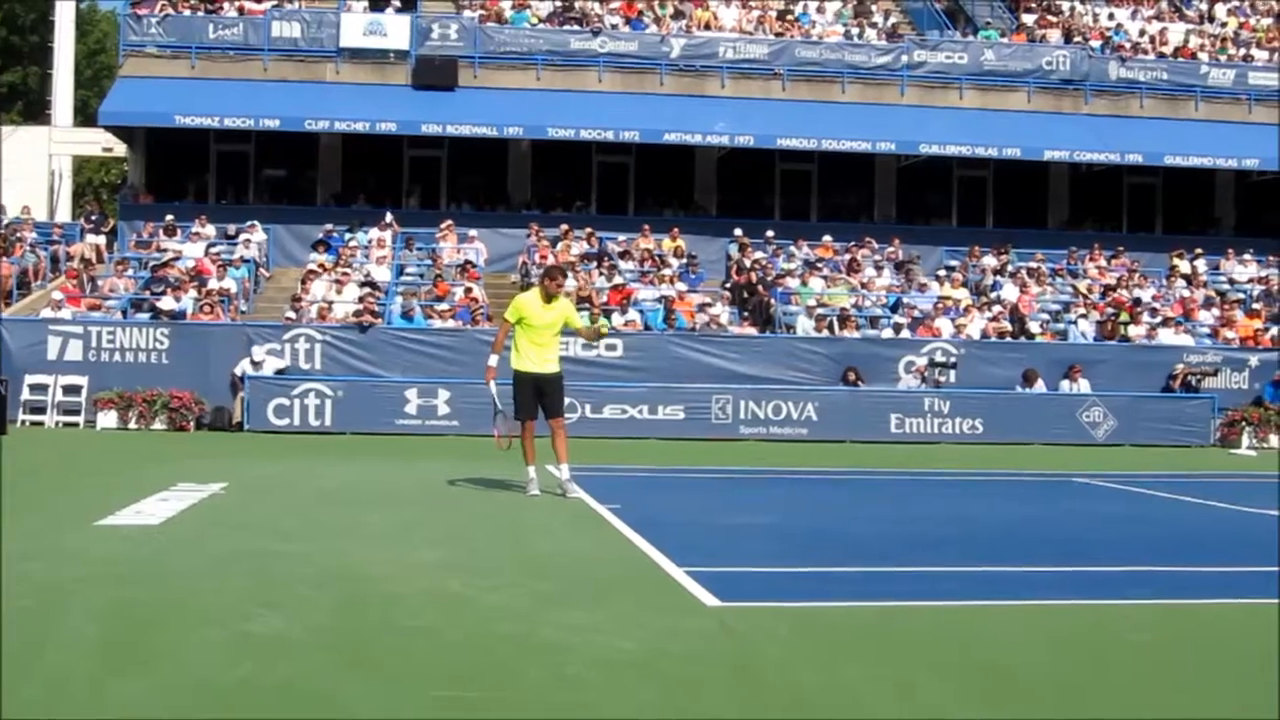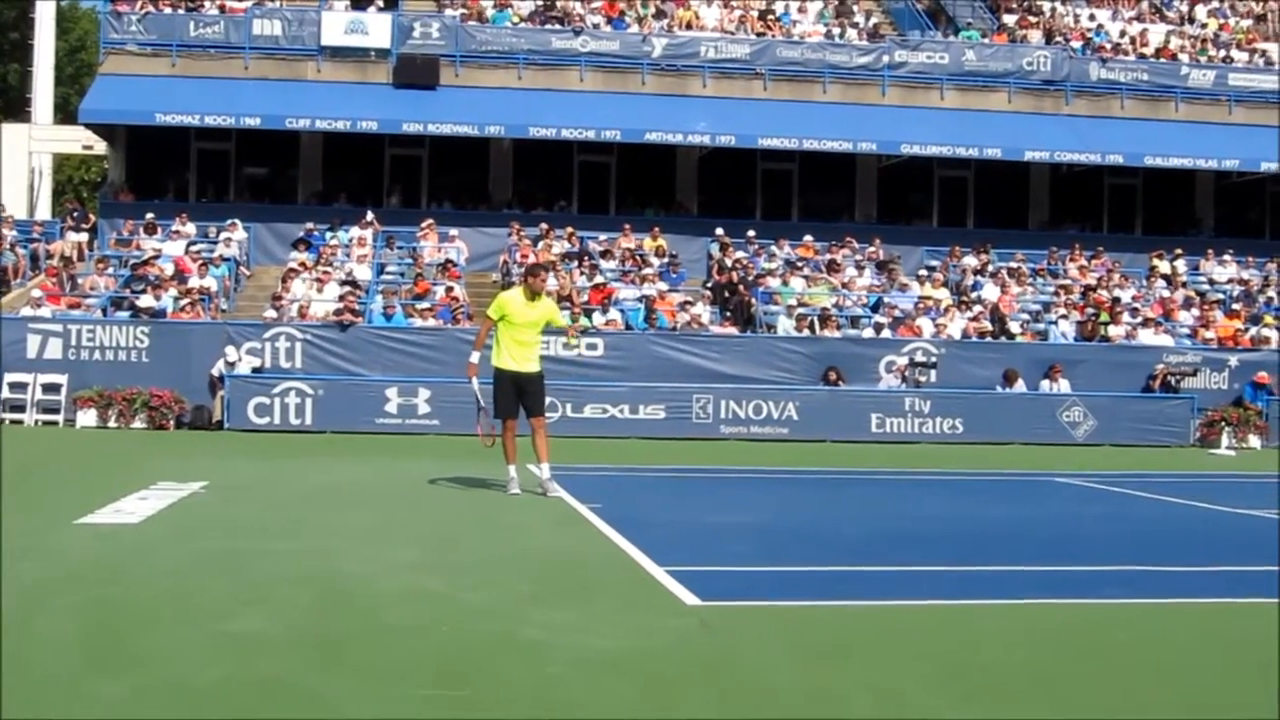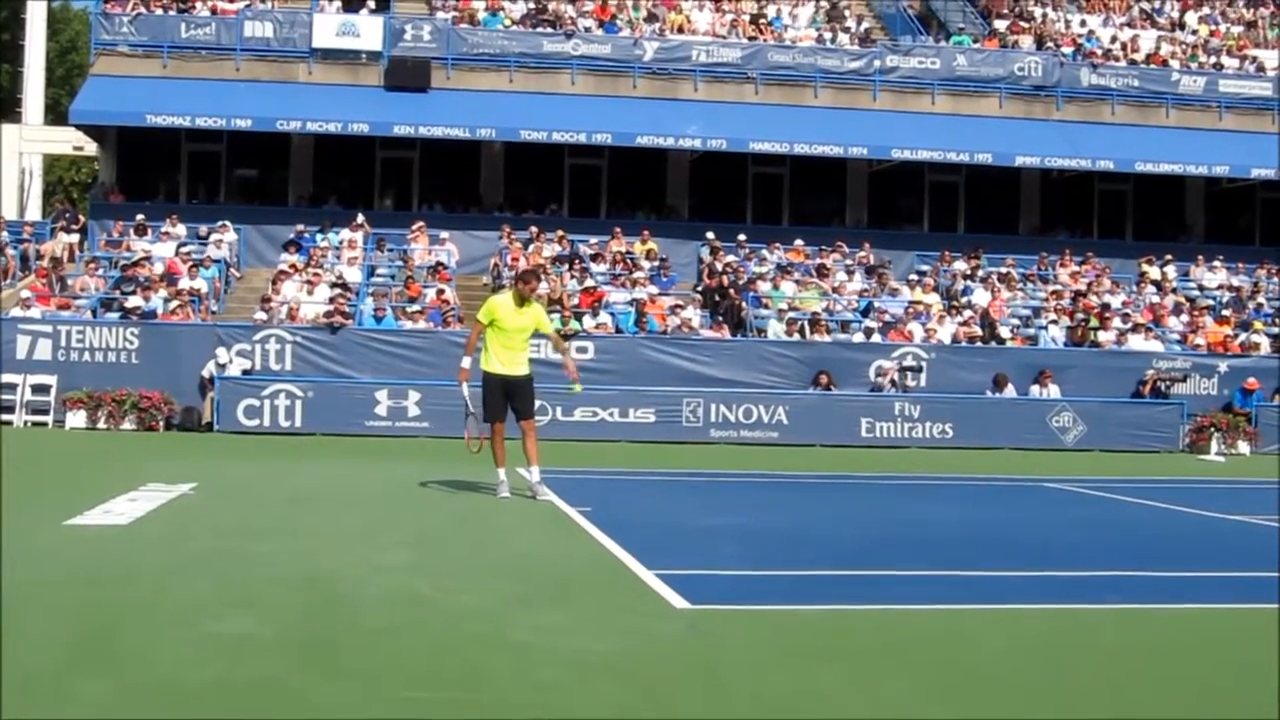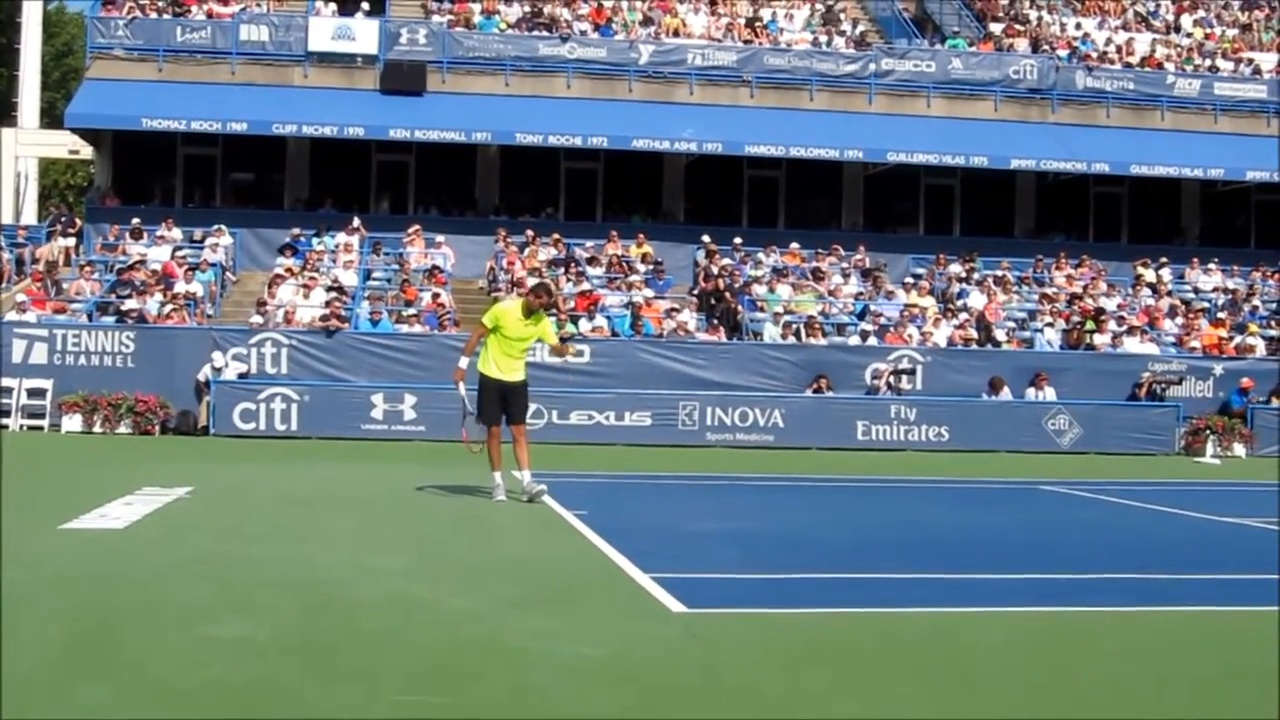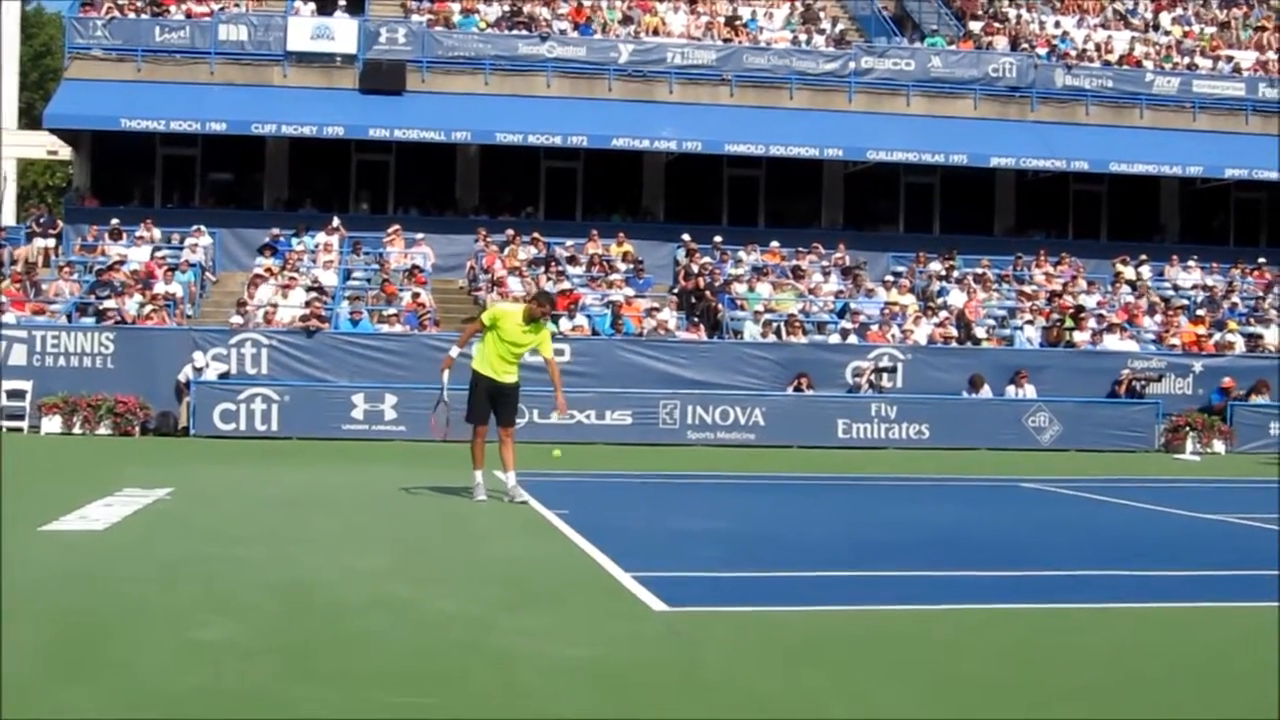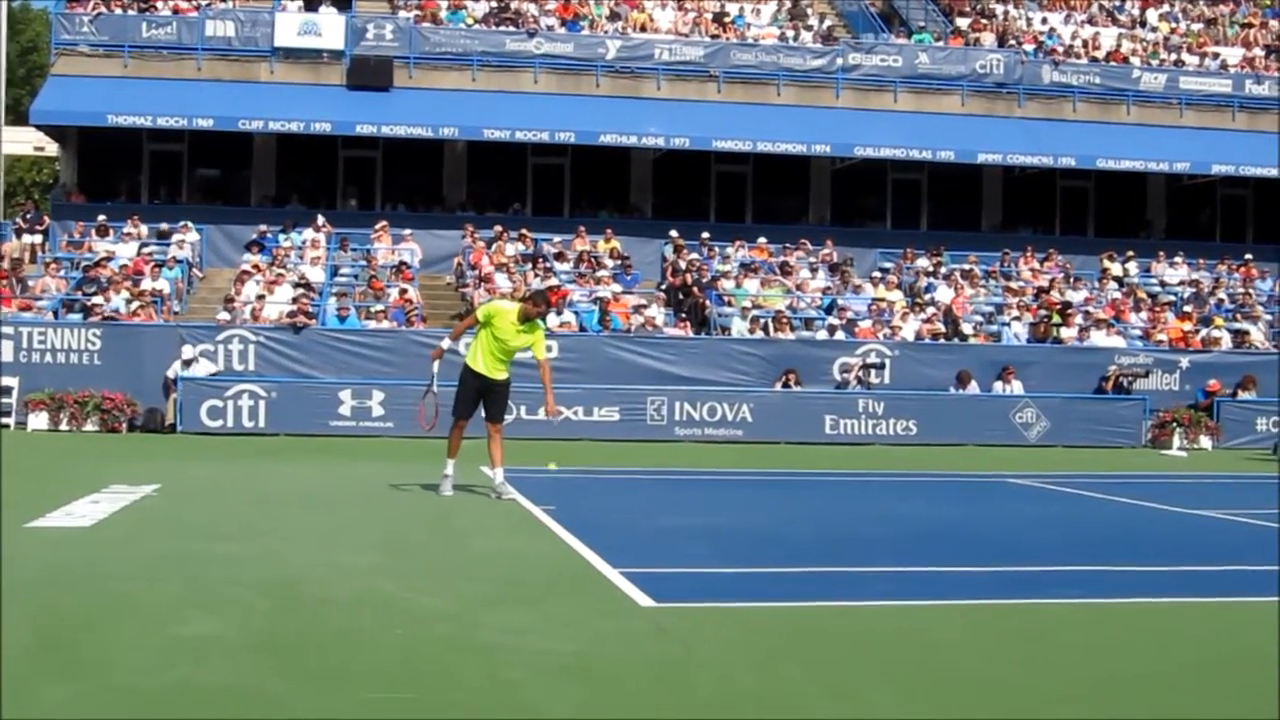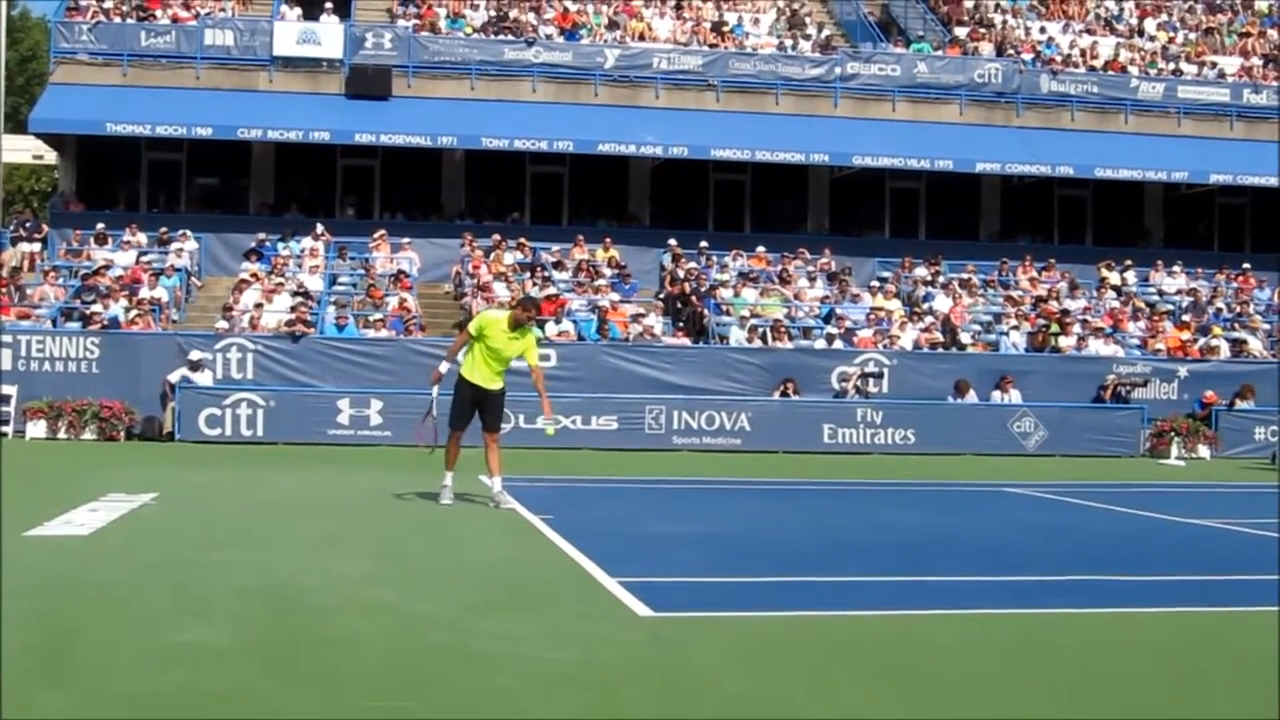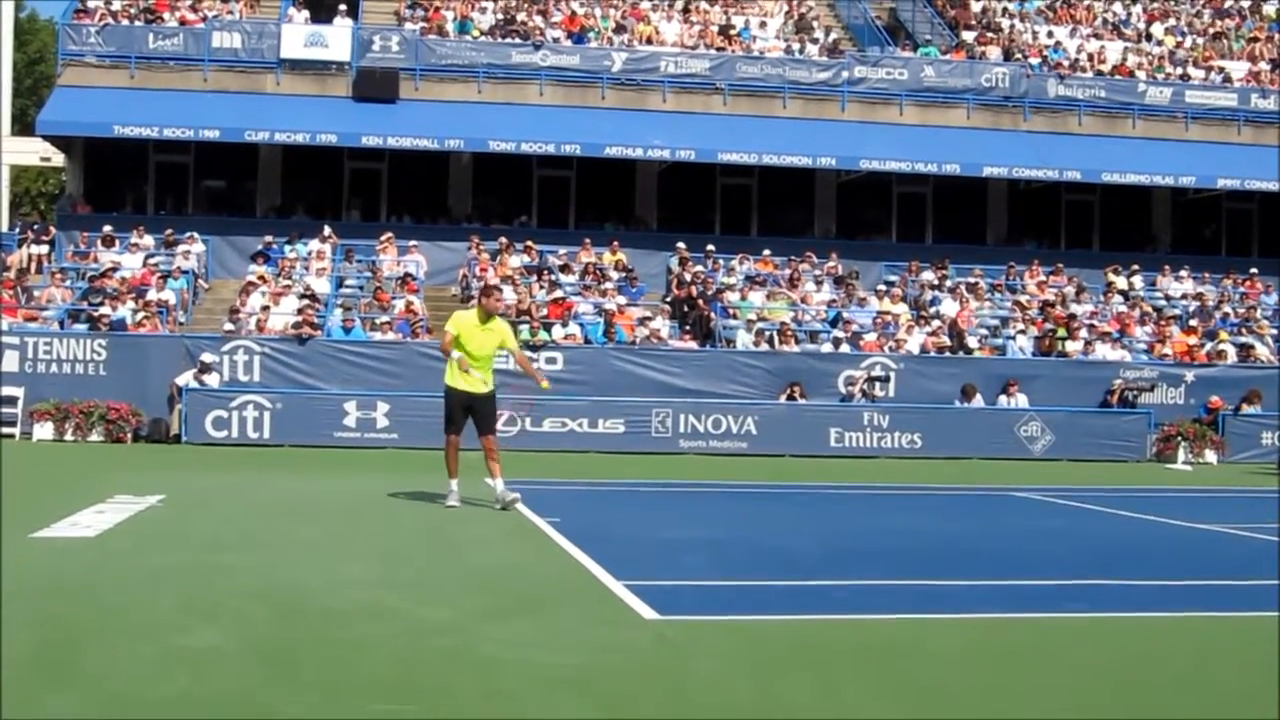
dt=0.5s
person 1, frame 1
left shoulder: (565, 305)
right shoulder: (522, 301)
left elbow: (582, 331)
right elbow: (503, 332)
left wrist: (596, 332)
right wrist: (492, 364)
left hip: (551, 372)
right hip: (525, 373)
left knee: (558, 424)
right knee: (528, 426)
left ankle: (565, 477)
right ankle: (532, 476)
person 1, frame 2
left shoulder: (548, 304)
right shoulder: (506, 298)
left elbow: (565, 327)
right elbow: (485, 328)
left wrist: (571, 331)
right wrist: (474, 360)
left hip: (532, 371)
right hip: (506, 371)
left knee: (539, 424)
right knee: (509, 425)
left ankle: (545, 477)
right ankle: (512, 476)
person 1, frame 3
left shoulder: (536, 310)
right shoulder: (495, 303)
left elbow: (553, 337)
right elbow: (475, 333)
left wrist: (567, 358)
right wrist: (465, 365)
left hip: (521, 375)
right hip: (494, 374)
left knee: (528, 426)
right knee: (497, 428)
left ankle: (535, 480)
right ankle: (502, 479)
person 1, frame 4
left shoulder: (543, 321)
right shoulder: (502, 309)
left elbow: (555, 347)
right elbow: (477, 335)
left wrist: (564, 349)
right wrist: (462, 365)
left hip: (517, 380)
right hip: (491, 377)
left knee: (519, 432)
right knee: (494, 431)
left ankle: (527, 482)
right ankle: (498, 482)
person 1, frame 5
left shoulder: (542, 331)
right shoulder: (502, 310)
left elbow: (550, 362)
right elbow: (472, 329)
left wrist: (559, 392)
right wrist: (452, 355)
left hip: (509, 382)
right hip: (483, 376)
left knee: (507, 433)
right knee: (480, 430)
left ankle: (511, 485)
right ankle: (478, 481)
person 1, frame 6
left shoulder: (536, 331)
right shoulder: (498, 308)
left elbow: (543, 364)
right elbow: (466, 324)
left wrist: (549, 397)
right wrist: (443, 346)
left hip: (499, 379)
right hip: (473, 372)
left knee: (495, 429)
right knee: (459, 423)
left ankle: (499, 481)
right ankle: (448, 473)
person 1, frame 7
left shoulder: (528, 338)
right shoulder: (488, 318)
left elbow: (535, 369)
right elbow: (461, 341)
left wrist: (543, 397)
right wrist: (443, 367)
left hip: (494, 389)
right hip: (468, 383)
left knee: (492, 439)
right knee: (456, 434)
left ankle: (497, 490)
right ankle: (447, 484)
person 1, frame 8
left shoulder: (501, 327)
right shoulder: (460, 318)
left elbow: (518, 355)
right elbow: (444, 344)
left wrist: (537, 376)
right wrist: (457, 356)
left hip: (484, 391)
right hip: (457, 388)
left knee: (489, 441)
right knee: (452, 439)
left ankle: (500, 491)
right ankle: (453, 489)
